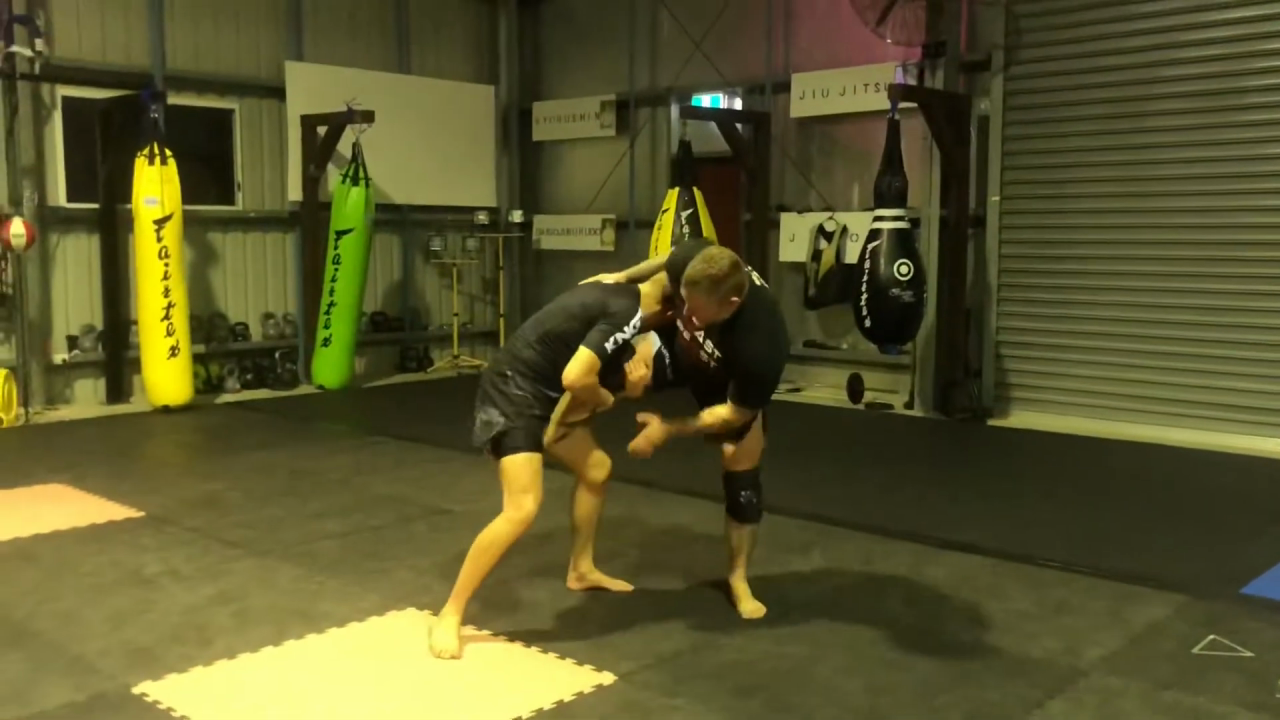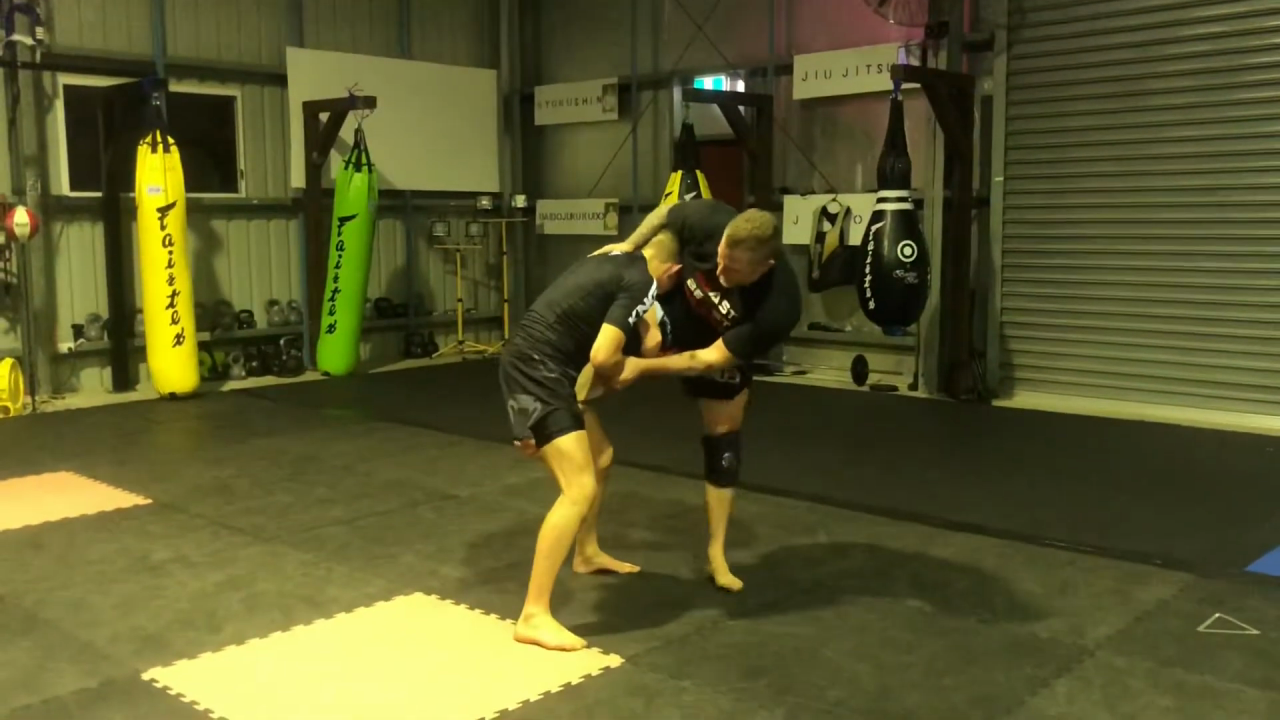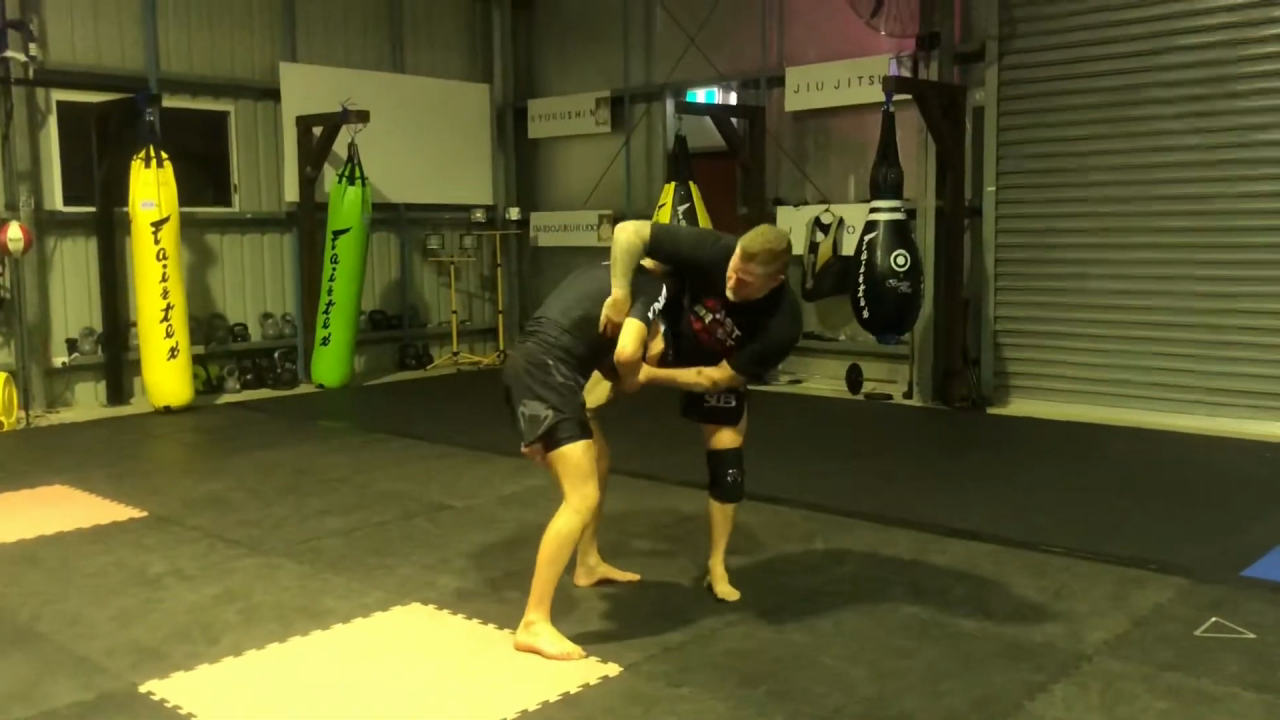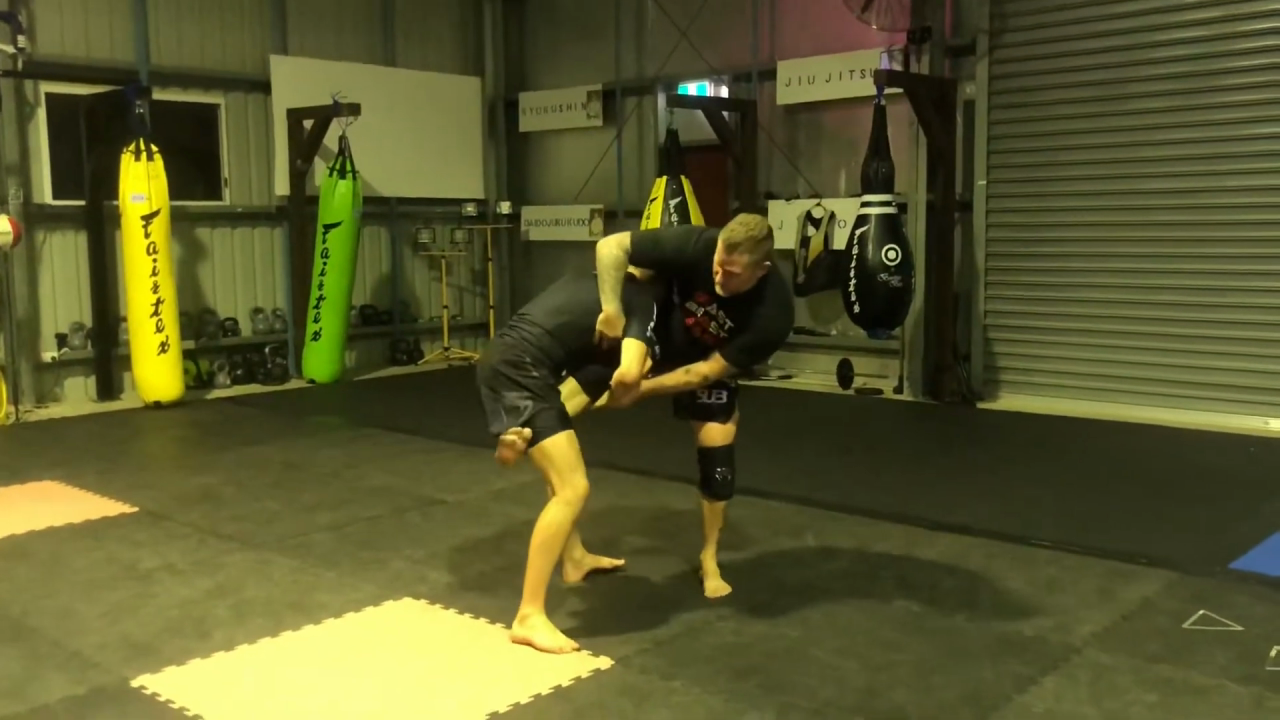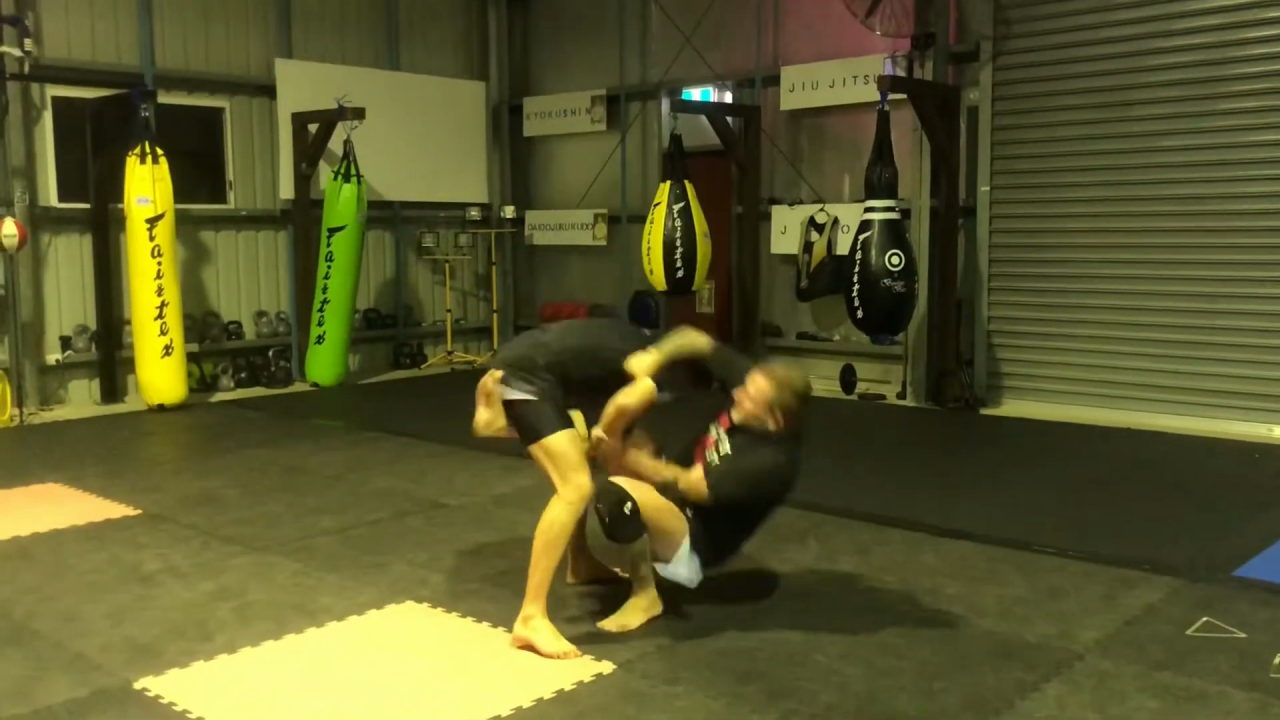
dt=0.7s
person 1, frame 1
left shoulder: (617, 294)
right shoulder: (627, 313)
right elbow: (575, 378)
right wrist: (606, 400)
left hip: (541, 392)
right hip: (514, 392)
left knee: (597, 469)
right knee: (522, 509)
left ankle: (581, 570)
right ankle: (450, 615)
person 1, frame 2
left shoulder: (615, 260)
right shoulder: (642, 282)
right elbow: (602, 356)
right wrist: (619, 376)
left hip: (535, 364)
right hip: (537, 371)
left knee: (599, 456)
right knee: (579, 488)
left ankle: (587, 553)
right ankle: (533, 616)
person 1, frame 3
left shoulder: (608, 271)
right shoulder: (653, 286)
right elbow: (626, 352)
right wrist: (630, 381)
left hip: (529, 364)
right hip: (546, 372)
left knee: (595, 463)
right knee: (582, 498)
left ankle: (588, 564)
right ankle: (534, 624)
person 1, frame 4
left shoulder: (591, 279)
right shoulder: (643, 300)
right elbow: (629, 372)
left hip: (500, 358)
right hip: (521, 371)
left knee: (563, 467)
right knee: (572, 488)
left ankle: (574, 558)
right ankle: (529, 617)
person 1, frame 5
left shoulder: (635, 342)
left hip: (523, 362)
right hip: (530, 373)
left knee: (577, 470)
right knee: (576, 488)
left ankle: (582, 564)
right ankle: (531, 620)
person 2, frame 1
left shoulder: (762, 345)
right shoulder: (693, 261)
left elbow: (734, 414)
left wrist: (668, 430)
right wrist: (624, 278)
left hip: (730, 389)
right hip: (678, 351)
left knee: (742, 478)
left ankle: (739, 578)
person 2, frame 2
left shoulder: (778, 308)
right shoulder: (709, 220)
left elbow: (713, 360)
right elbow: (665, 214)
left wrist: (644, 367)
right wrist: (629, 246)
left hip: (720, 351)
right hip: (672, 311)
left knee: (724, 447)
left ankle: (717, 553)
person 2, frame 3
left shoulder: (782, 326)
right shoulder: (711, 250)
left elbow: (718, 378)
right elbow: (629, 232)
left wrist: (651, 375)
right wrist: (620, 294)
left hip: (716, 371)
right hip: (666, 330)
left knee: (728, 466)
left ankle: (717, 566)
person 2, frame 4
left shoulder: (773, 314)
right shoulder: (695, 245)
left elbow: (708, 372)
right elbow: (610, 247)
left wrist: (642, 389)
right wrist: (613, 309)
left hip: (709, 367)
right hip: (653, 333)
left knee: (718, 461)
left ankle: (709, 559)
person 2, frame 5
left shoulder: (772, 466)
right shoulder: (749, 377)
left elbow: (687, 486)
right elbow: (698, 342)
left wrist: (622, 456)
right wrist: (653, 357)
left hip: (695, 543)
right hip: (682, 502)
left knee: (616, 498)
left ankle: (644, 596)
